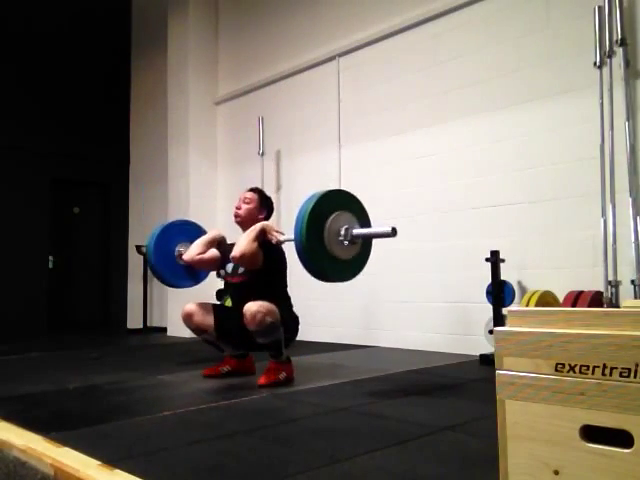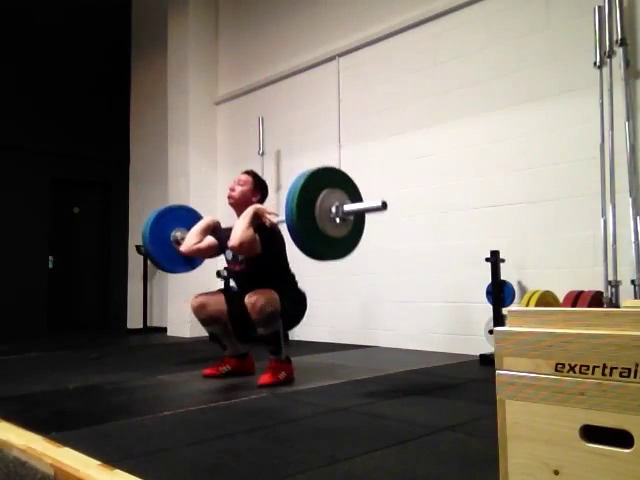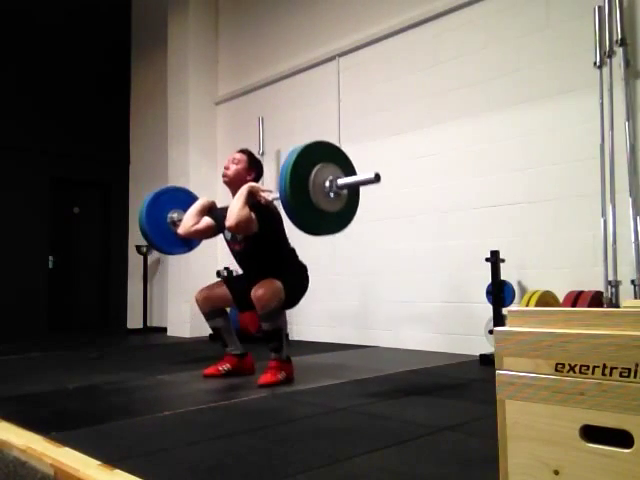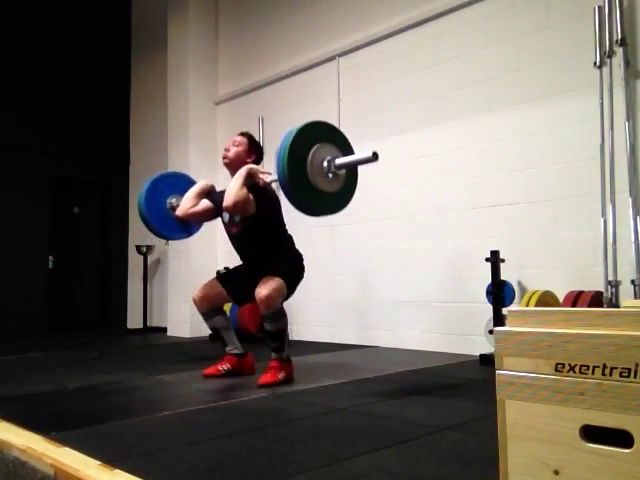
dt=0.2s
person 1, frame 1
left shoulder: (268, 248)
right shoulder: (229, 250)
left elbow: (240, 255)
right elbow: (190, 258)
left wrist: (259, 227)
right wrist: (213, 237)
left hip: (279, 322)
left knee: (254, 311)
right knee: (190, 312)
left ankle: (281, 364)
right ankle: (238, 358)
person 1, frame 2
left shoulder: (265, 231)
right shoulder: (227, 234)
left elbow: (237, 245)
right elbow: (188, 248)
left wrist: (251, 211)
right wrist: (208, 223)
left hip: (286, 306)
left knee: (255, 300)
right knee: (200, 303)
left ankle: (281, 363)
right ankle: (238, 357)
person 1, frame 3
left shoulder: (260, 208)
right shoulder: (224, 213)
left elbow: (234, 225)
right elbow: (186, 230)
left wrist: (245, 190)
right wrist: (204, 203)
left hip: (288, 278)
right hip: (255, 278)
left knee: (262, 293)
right knee: (205, 297)
left ankle: (280, 362)
right ankle: (237, 356)
person 1, frame 4
left shoulder: (259, 191)
right shoulder: (222, 195)
left elbow: (232, 205)
right elbow: (184, 212)
left wrist: (244, 172)
right wrist: (202, 187)
left hip: (284, 265)
right hip: (253, 267)
left knee: (266, 294)
right knee: (202, 297)
left ankle: (281, 362)
right ankle: (237, 356)
